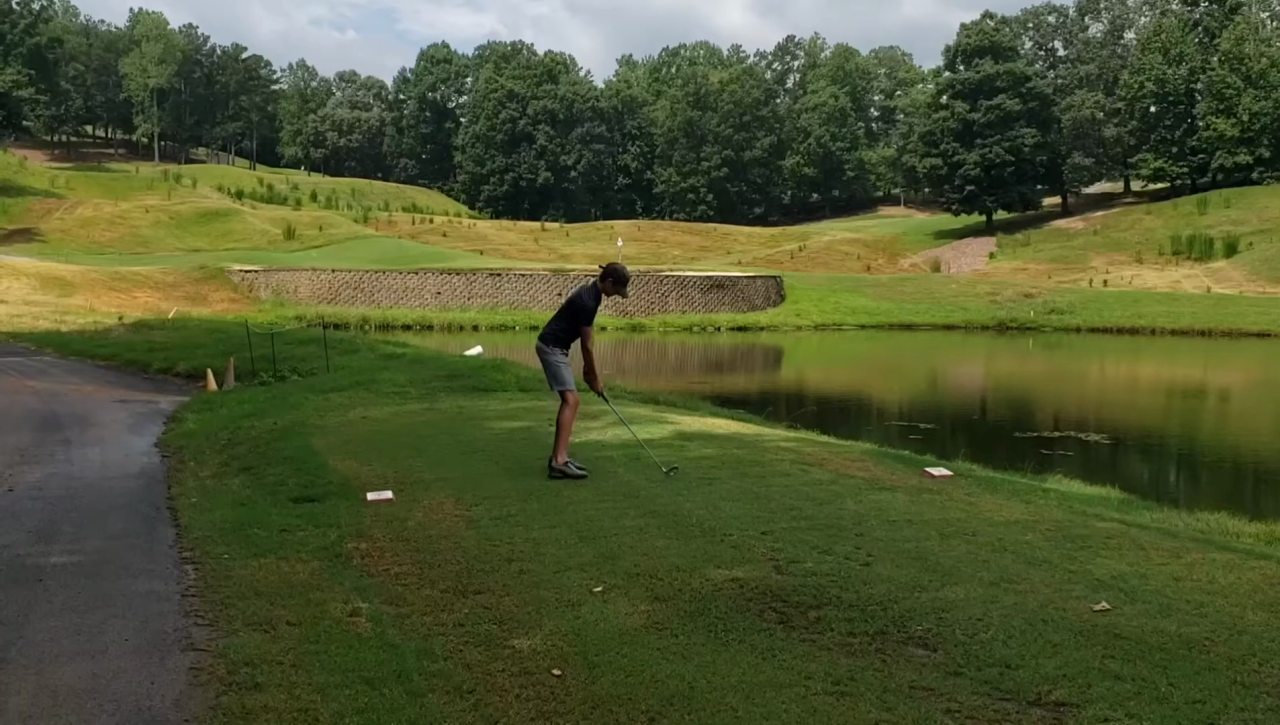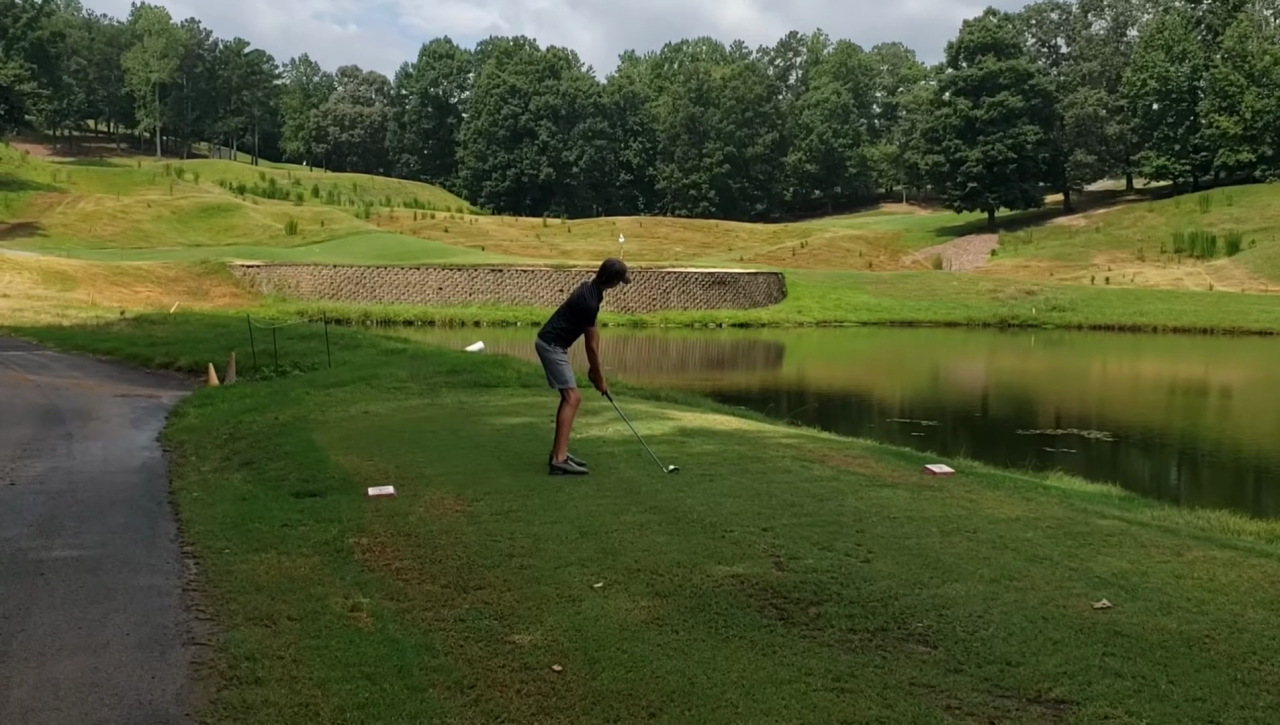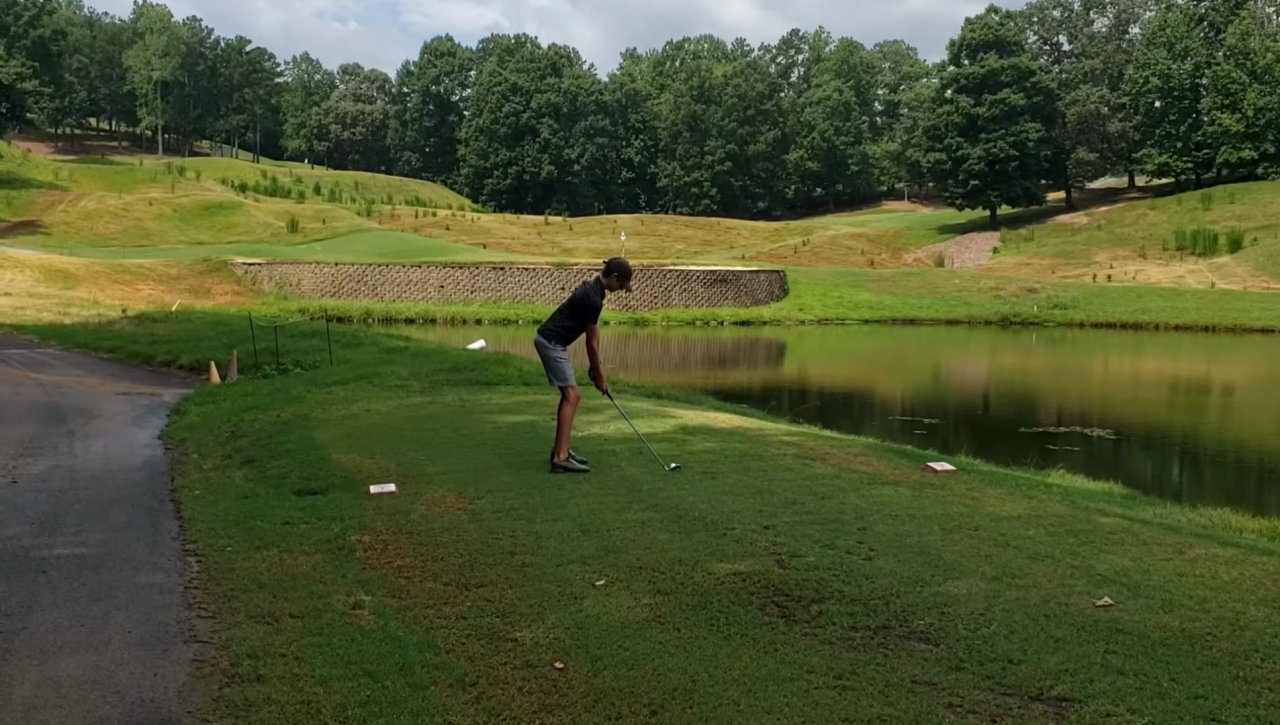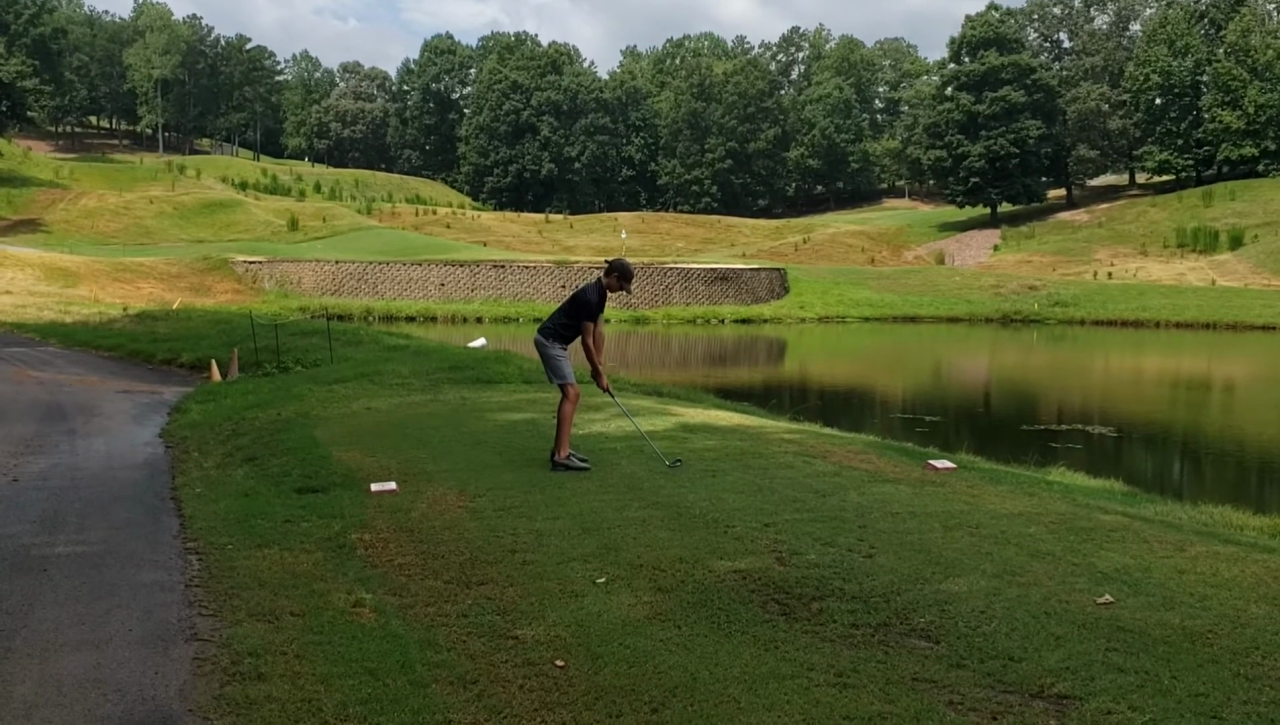
dt=1s
person 1, frame 1
left shoulder: (590, 292)
right shoulder: (586, 302)
left elbow: (587, 336)
right elbow: (586, 344)
left wrist: (587, 367)
right wrist: (595, 377)
left hip: (555, 346)
right hip: (552, 347)
left knee: (568, 399)
right knee: (571, 399)
left ankle: (558, 455)
right ankle: (559, 461)
person 1, frame 2
left shoulder: (590, 289)
right shoulder: (589, 302)
left elbow: (593, 335)
right elbow: (591, 344)
left wrist: (595, 369)
right wrist: (599, 377)
left hip: (552, 343)
right hip: (552, 345)
left knee: (568, 397)
right knee: (572, 397)
left ankle: (559, 452)
right ankle: (559, 459)
person 1, frame 3
left shoulder: (592, 288)
right shoulder: (593, 298)
left elbow: (593, 336)
right elbow: (591, 342)
left wrist: (595, 367)
right wrist: (600, 376)
left hip: (551, 341)
right hip: (551, 343)
left knee: (568, 395)
right knee: (572, 395)
left ankle: (561, 450)
right ankle: (561, 457)
person 1, frame 4
left shoulder: (600, 295)
right shoulder: (590, 296)
left elbow: (598, 331)
right elbow: (586, 339)
left wrist: (599, 366)
right wrist: (599, 373)
left hip: (556, 342)
right hip: (550, 341)
left knee: (571, 393)
right knee: (571, 394)
left ankle: (560, 448)
right ankle: (561, 456)
